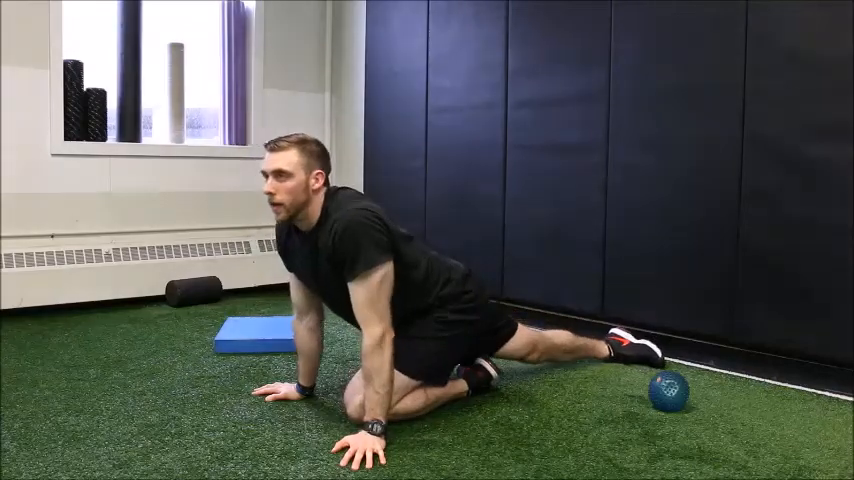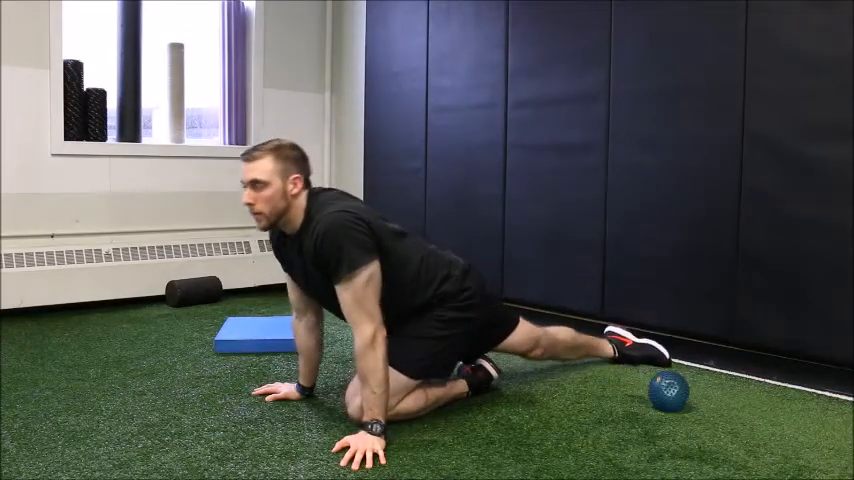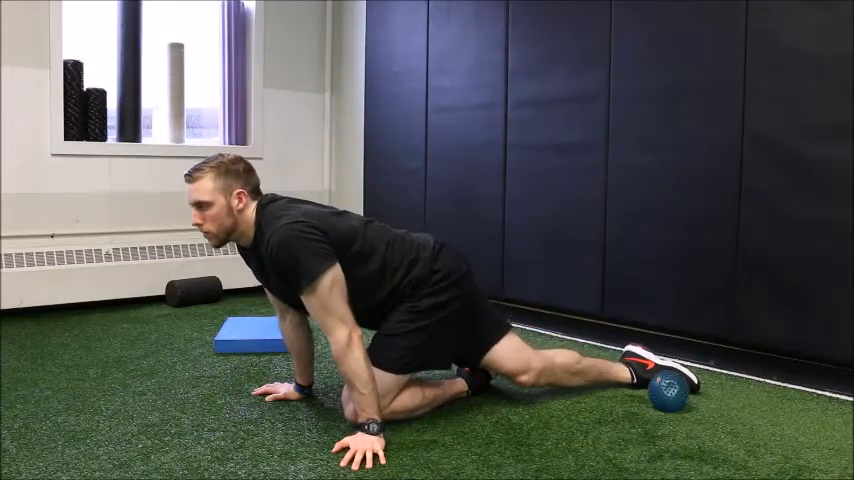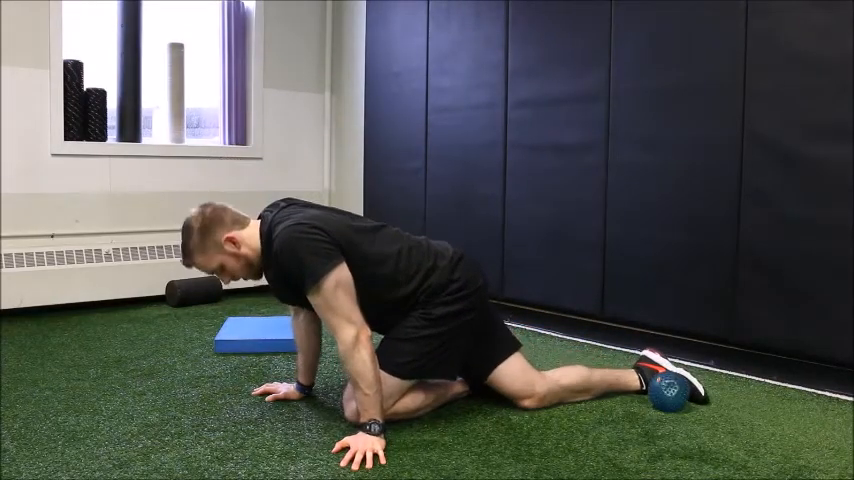
dt=1s
person 1, frame 1
left shoulder: (355, 225)
right shoulder: (289, 232)
left elbow: (378, 332)
right elbow: (306, 316)
left wrist: (373, 428)
right wrist: (303, 386)
left hip: (449, 306)
right hip: (419, 309)
left knee: (359, 404)
right knee: (534, 349)
left ankle: (470, 380)
right ankle: (610, 348)
person 1, frame 2
left shoulder: (337, 227)
right shoulder: (284, 235)
left elbow: (369, 332)
right elbow: (305, 314)
left wrist: (374, 428)
right wrist: (304, 385)
left hip: (449, 300)
right hip: (448, 293)
left knee: (360, 406)
right knee: (536, 344)
left ankle: (469, 381)
right ankle: (613, 344)
person 1, frame 3
left shoulder: (290, 238)
right shoulder: (252, 240)
left elbow: (344, 335)
right elbow: (290, 313)
left wrist: (370, 429)
right wrist: (301, 384)
left hip: (431, 285)
right hip: (435, 281)
left knee: (358, 407)
right knee: (528, 369)
left ankle: (494, 381)
right ankle: (632, 369)
person 1, frame 4
left shoulder: (296, 241)
right shoulder: (274, 230)
left elbow: (352, 334)
right elbow: (305, 312)
left wrist: (371, 429)
right wrist: (302, 384)
left hip: (444, 294)
right hip: (451, 289)
left knee: (358, 408)
right knee: (532, 392)
left ankle: (464, 385)
right ankle: (642, 375)
